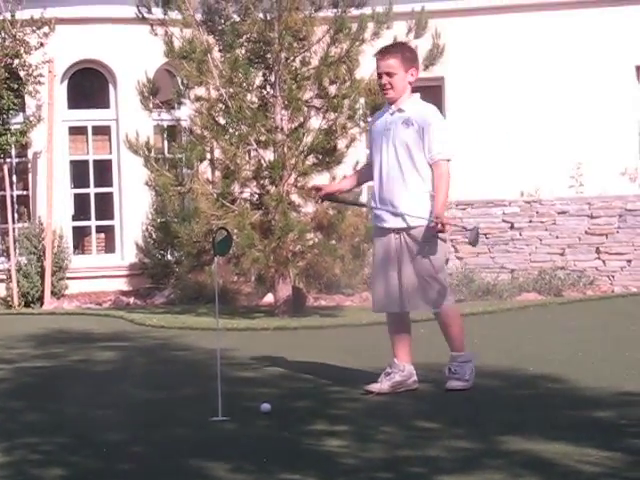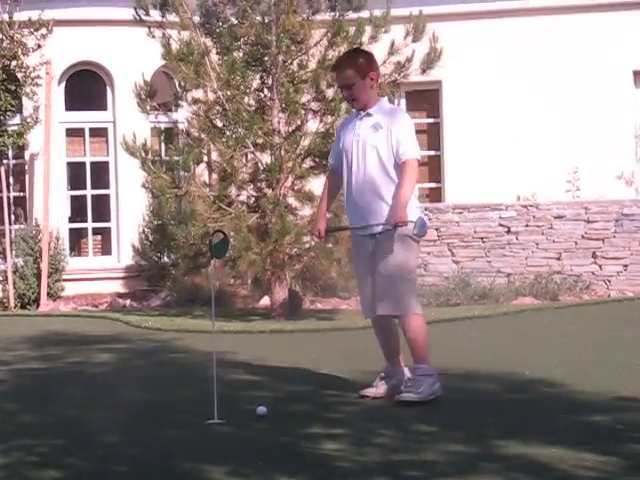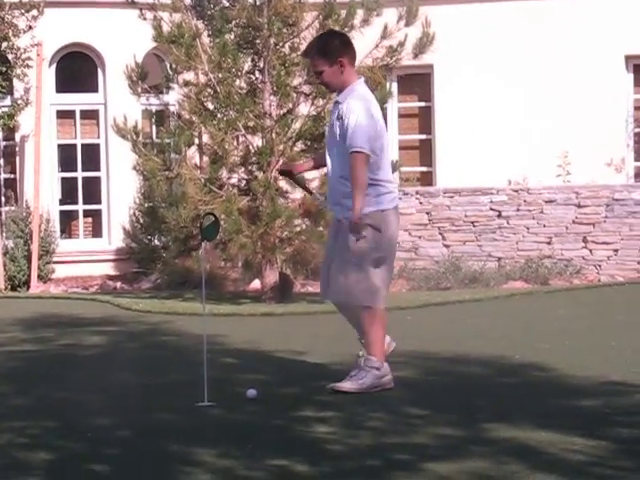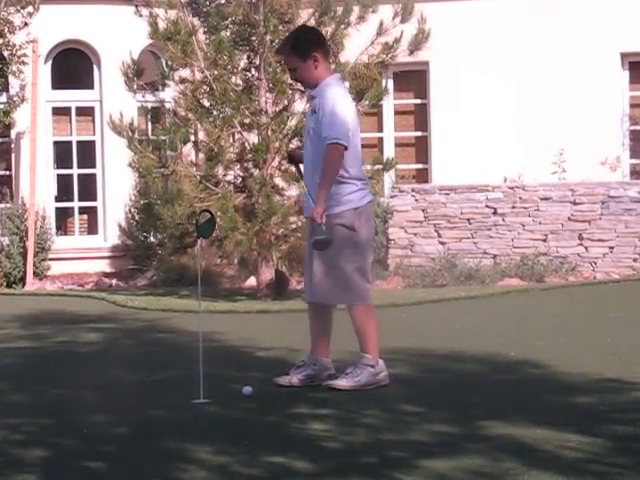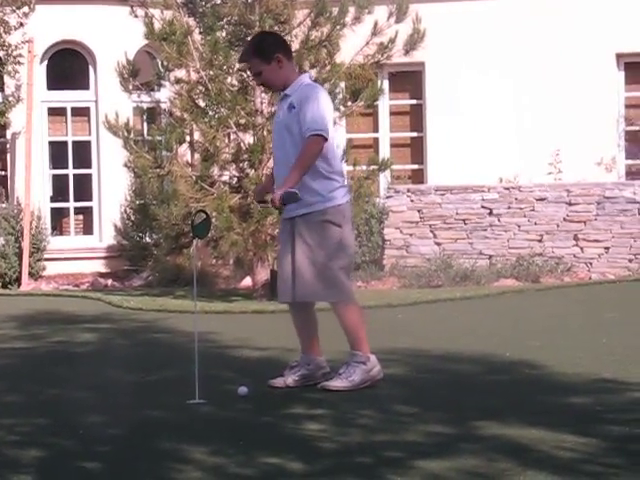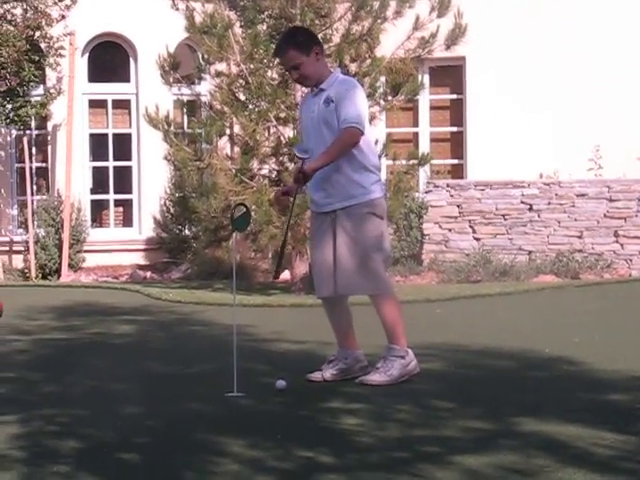
dt=0.4s
person 1, frame 1
left shoulder: (426, 115)
right shoulder: (378, 120)
left elbow: (441, 164)
left wrist: (440, 207)
right wrist: (337, 185)
left hip: (420, 223)
right hip: (386, 223)
left knee: (435, 294)
right knee: (390, 299)
left ankle: (461, 360)
right ankle: (402, 369)
person 1, frame 2
left shoulder: (394, 118)
right shoulder: (346, 126)
left elbow: (409, 165)
right elbow: (336, 171)
left wrist: (400, 206)
right wrist: (322, 212)
left hip: (395, 227)
right hip: (360, 229)
left knee: (399, 301)
right knee: (374, 307)
left ankle: (424, 372)
right ankle: (394, 372)
person 1, frame 3
left shoulder: (358, 104)
right shoulder: (341, 103)
left elbow: (359, 157)
left wrist: (358, 207)
right wrist: (307, 164)
left hip: (369, 211)
right hip: (344, 212)
left knee: (365, 290)
right knee: (336, 288)
left ankle: (375, 367)
right ankle: (377, 341)
person 1, frame 4
left shoulder: (332, 96)
right shoulder: (320, 97)
left elbow: (337, 149)
left wrist: (320, 200)
right wrist: (301, 157)
left hip: (344, 208)
right hip: (326, 210)
left knee: (352, 287)
right knee: (316, 289)
left ankle: (371, 364)
right ankle: (319, 362)
person 1, frame 5
left shoulder: (311, 94)
right shoulder: (283, 103)
left elbow: (316, 142)
left wrist: (286, 184)
right wrist: (270, 183)
left hip: (324, 208)
right hip: (292, 211)
left knee: (335, 285)
right knee: (293, 291)
left ankle: (364, 361)
right ankle: (312, 361)
person 1, frame 6
left shoulder: (347, 89)
right shoulder: (306, 103)
left elbow: (353, 133)
left wrist: (317, 164)
right wrist: (293, 187)
left hip: (360, 200)
right hip: (323, 205)
left knee: (373, 278)
right knee: (328, 286)
left ankle: (400, 355)
right ankle: (349, 356)
